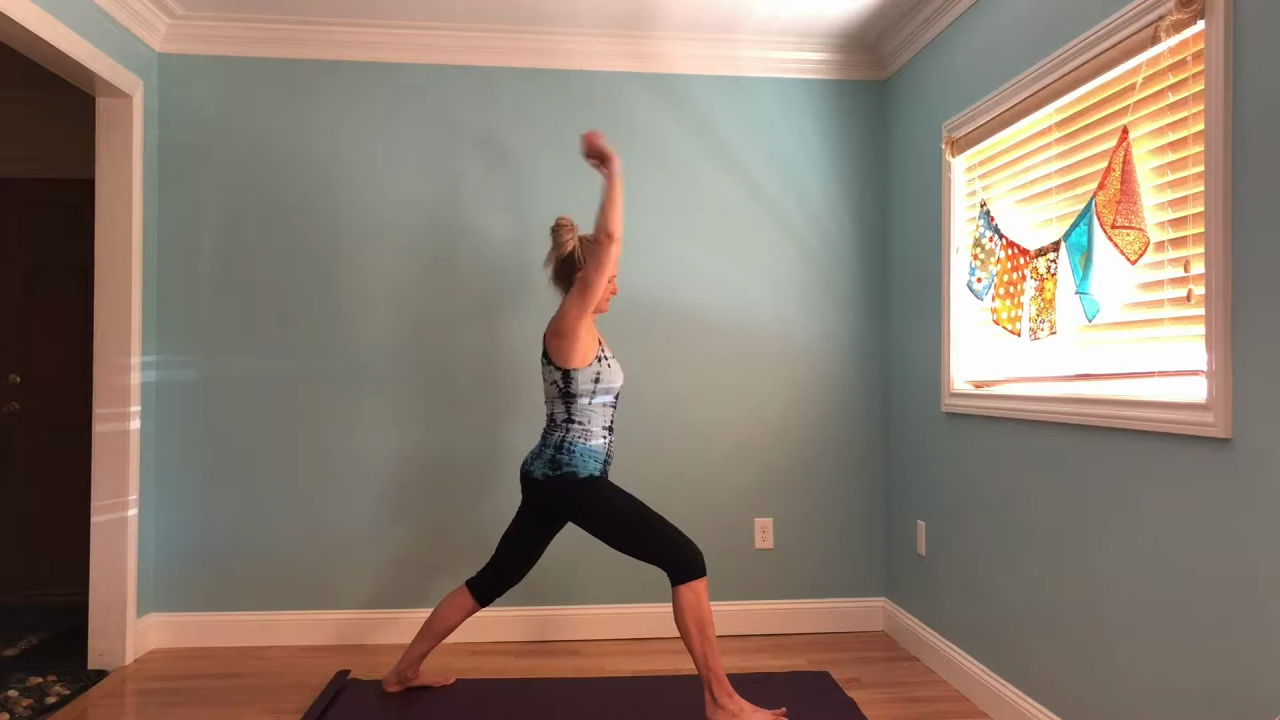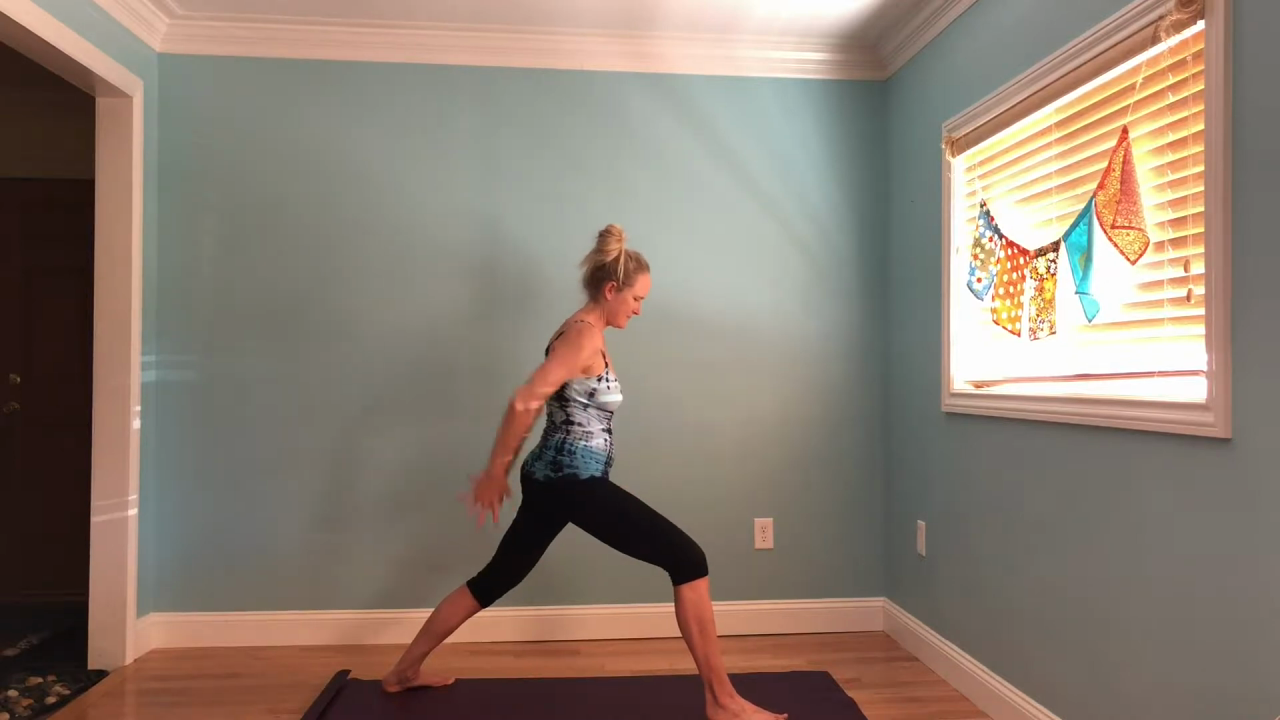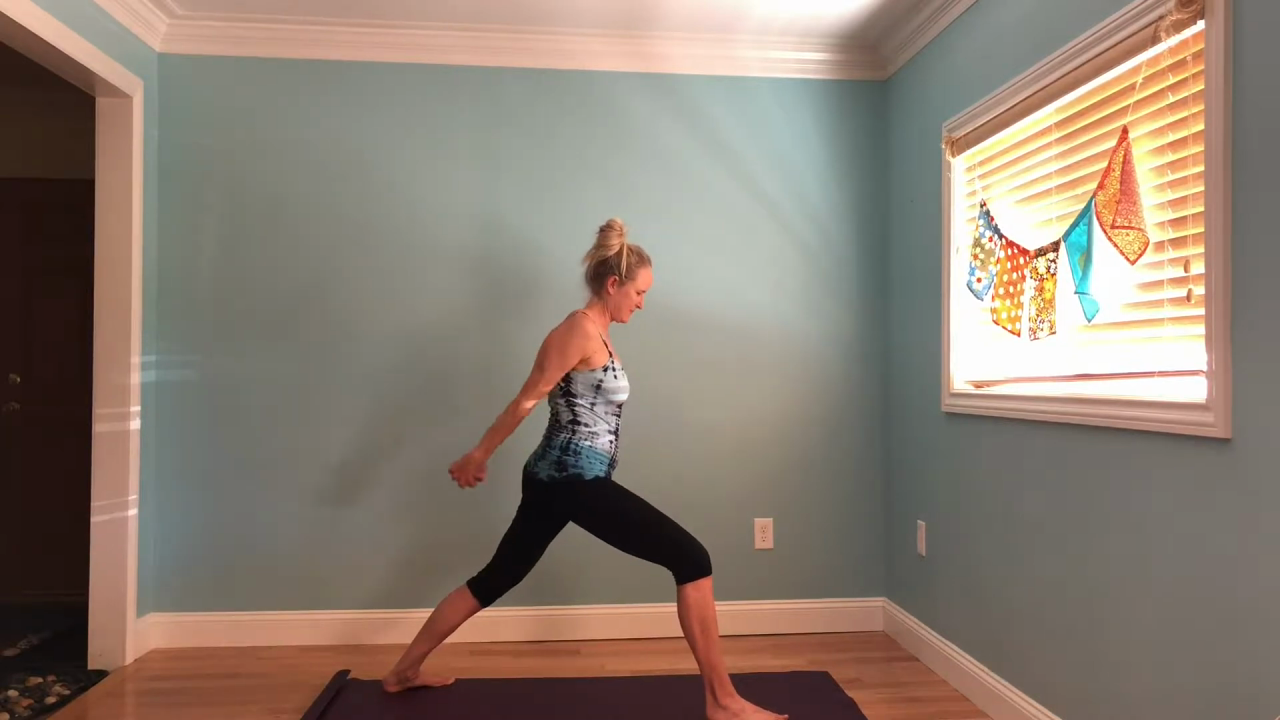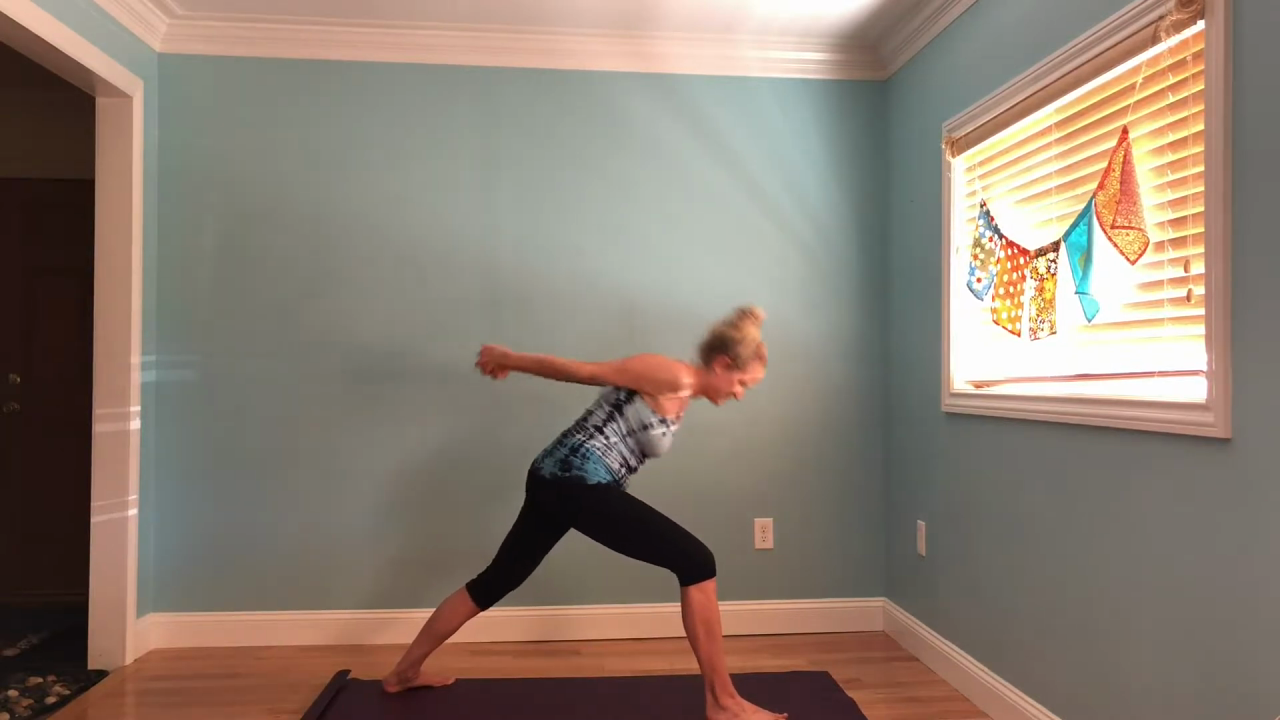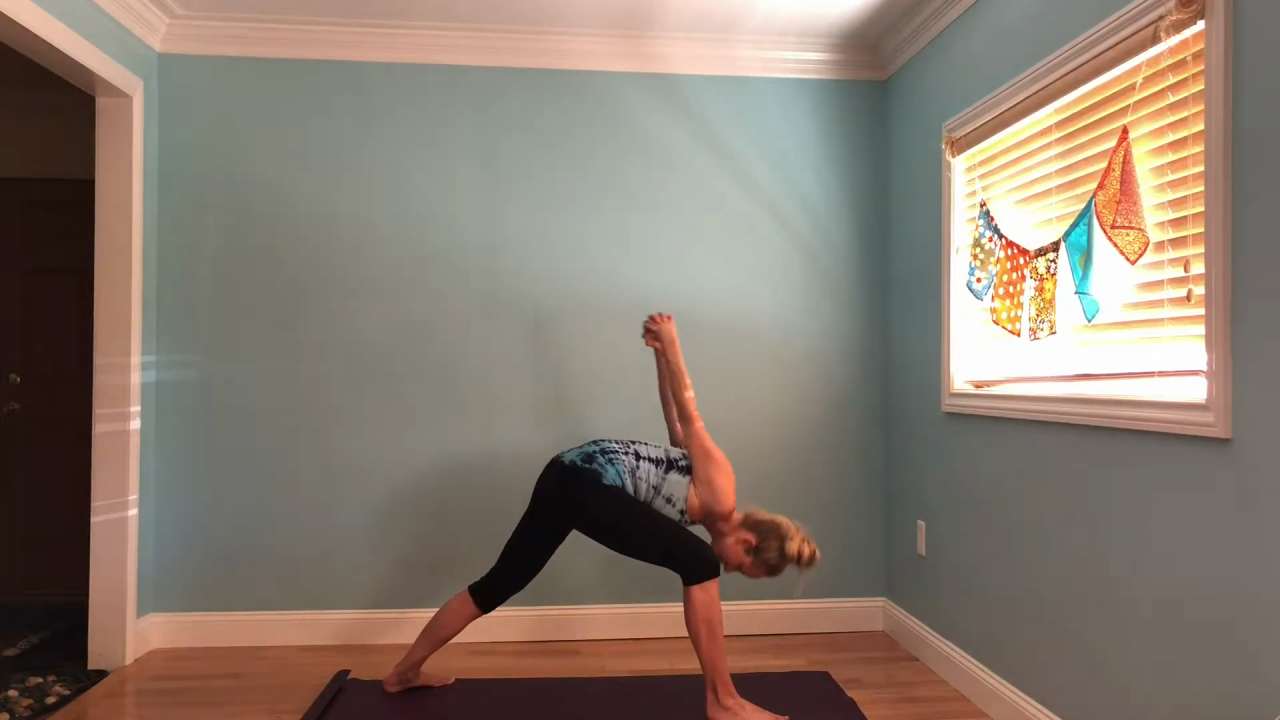
dt=1s
person 1, frame 1
left shoulder: (577, 329)
right shoulder: (571, 325)
left elbow: (603, 248)
right elbow: (611, 243)
left wrist: (610, 174)
right wrist: (611, 169)
left hip: (554, 476)
right hip: (573, 479)
left knee: (494, 578)
right knee: (686, 561)
left ankle: (403, 670)
person 1, frame 2
left shoulder: (584, 334)
right shoulder: (585, 336)
left elbow: (529, 403)
right elbow: (525, 403)
left wrist: (501, 467)
right wrist: (495, 471)
left hip: (555, 476)
right hip: (575, 479)
left knee: (496, 578)
right knee: (688, 561)
left ankle: (404, 670)
person 1, frame 3
left shoulder: (595, 333)
right shoulder: (580, 330)
left elbow: (534, 400)
right elbow: (526, 400)
left wrist: (478, 456)
right wrist: (478, 455)
left hip: (557, 476)
right hip: (577, 479)
left knee: (496, 578)
right knee: (692, 561)
left ankle: (404, 670)
person 1, frame 4
left shoulder: (680, 391)
right shoulder: (673, 377)
left elbow: (588, 374)
right elbow: (585, 371)
right wrist: (511, 360)
left hip: (558, 480)
right hip: (577, 482)
left knee: (496, 581)
right knee: (695, 563)
left ankle: (404, 671)
person 1, frame 5
left shoulder: (707, 489)
right shoulder: (721, 498)
left elbow: (678, 418)
right elbow: (689, 419)
right wrist: (669, 344)
left hip: (568, 476)
right hip: (587, 483)
left knee: (498, 583)
right knee: (697, 566)
left ankle: (405, 671)
